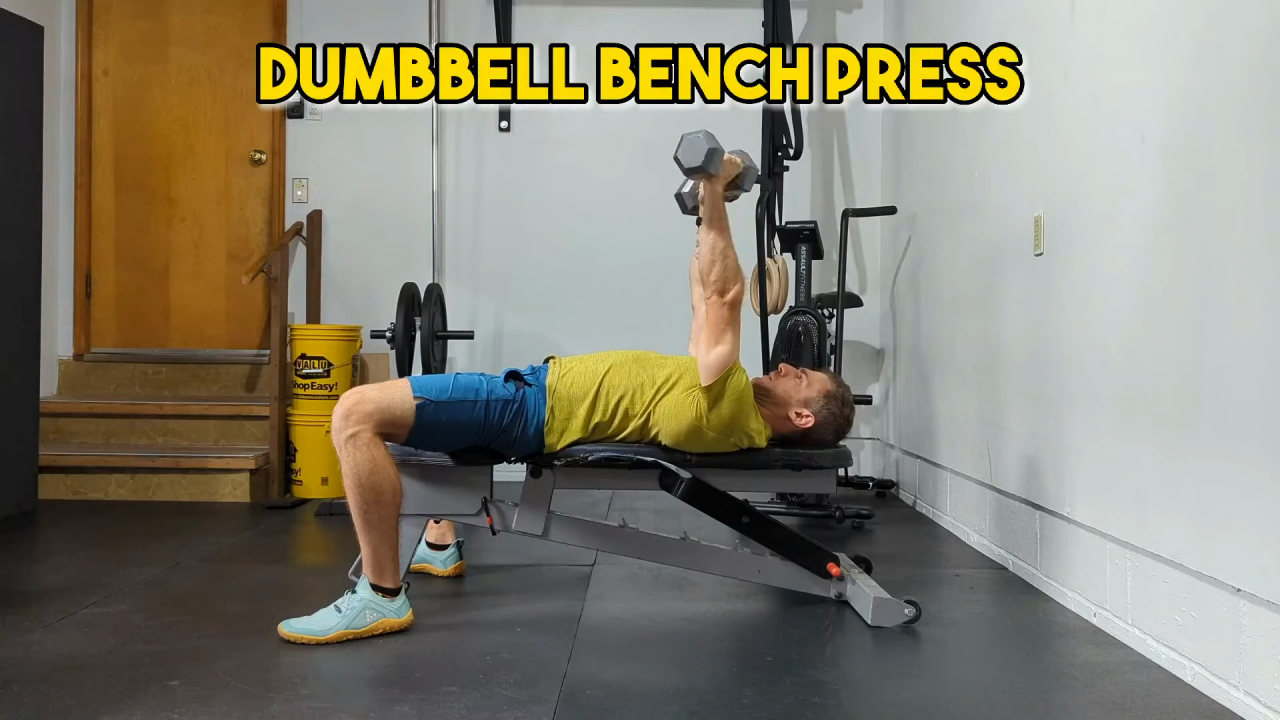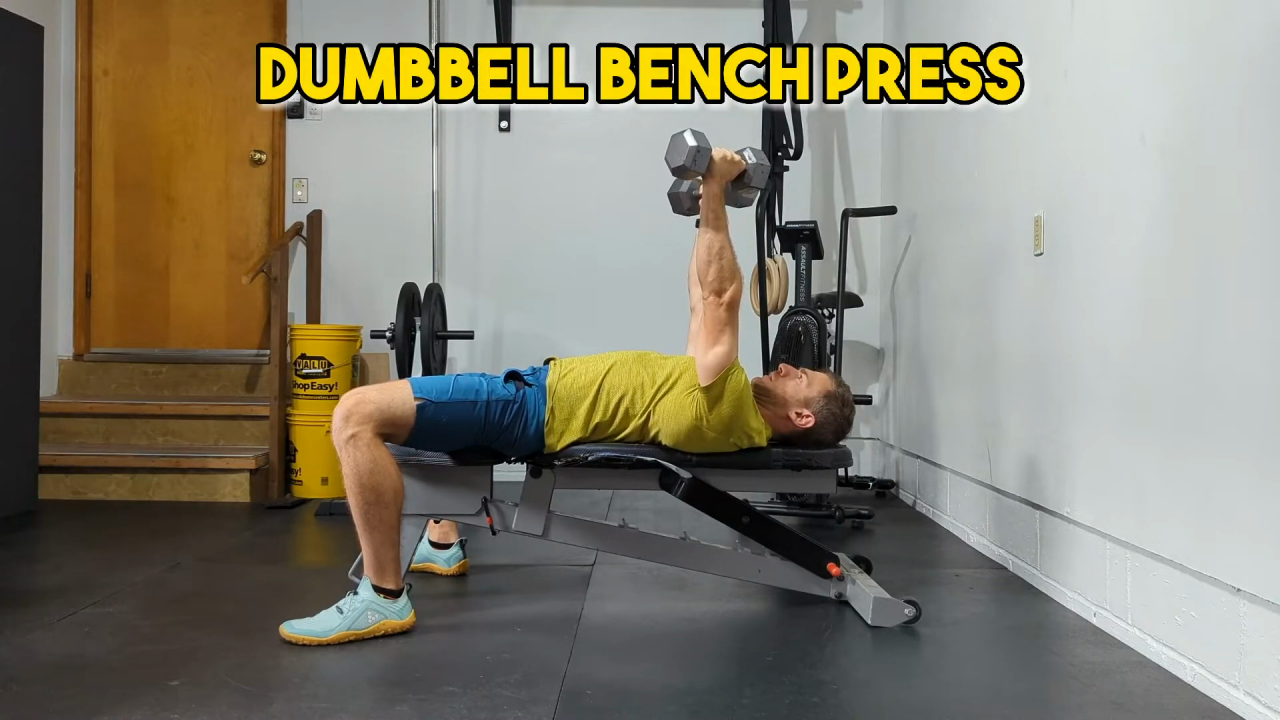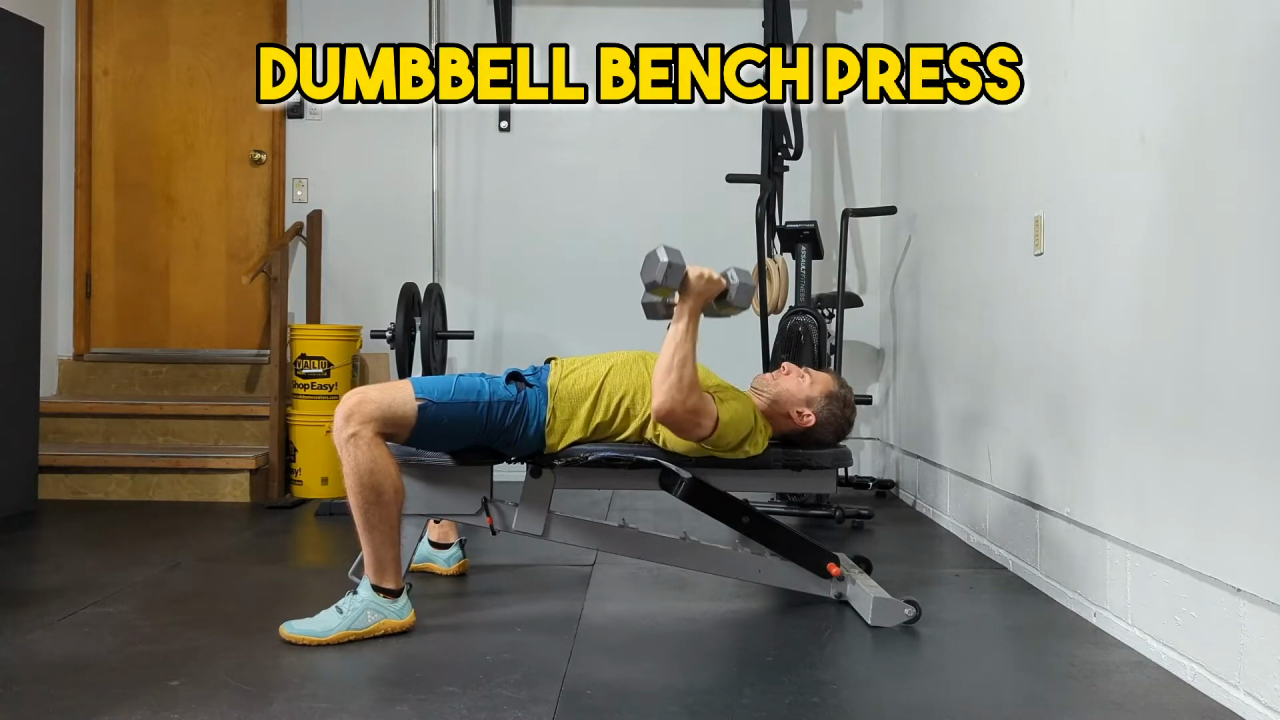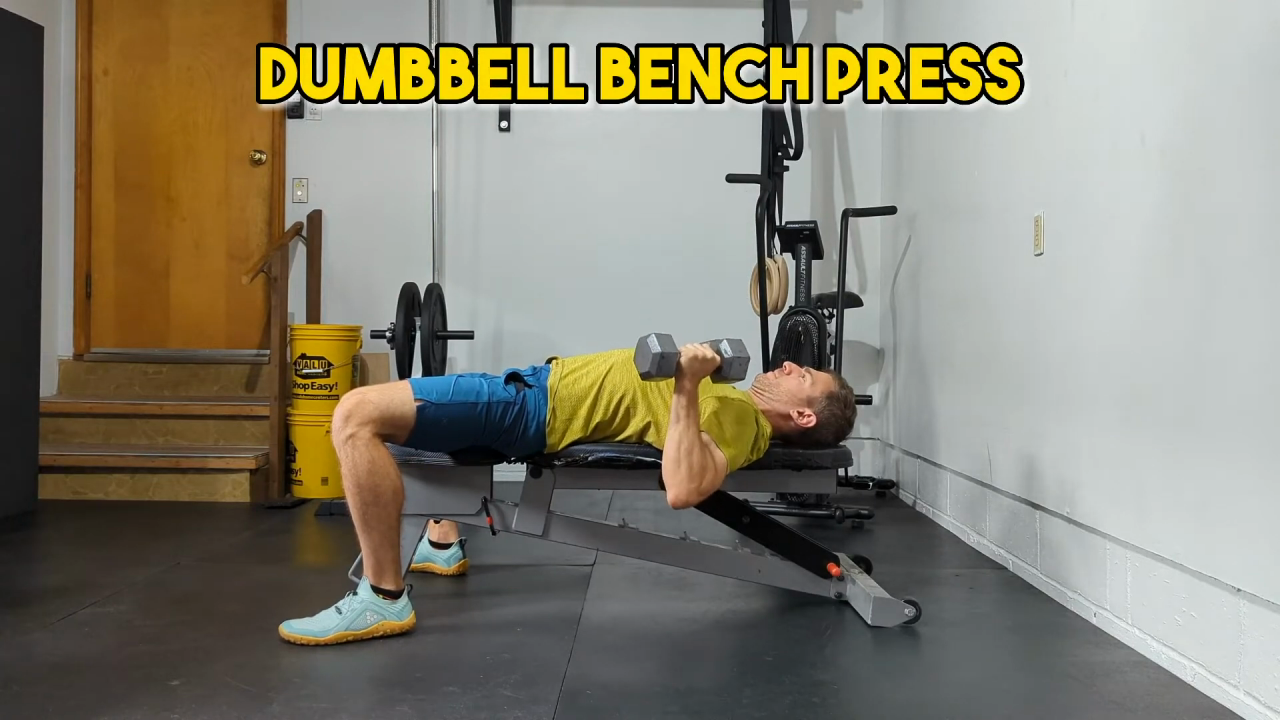
dt=1s
person 1, frame 1
left shoulder: (728, 415)
right shoulder: (735, 403)
left elbow: (723, 297)
right elbow: (707, 303)
left wrist: (714, 195)
right wrist: (708, 210)
left hip: (531, 408)
right hip: (542, 384)
left knee: (357, 413)
right knee: (408, 400)
left ankle: (381, 595)
right ankle: (439, 544)
person 1, frame 2
left shoulder: (730, 415)
right shoulder: (736, 408)
left elbow: (721, 297)
right elbow: (705, 303)
left wrist: (714, 194)
right wrist: (709, 207)
left hip: (531, 410)
left knee: (358, 414)
right knee: (414, 399)
left ankle: (383, 597)
right ankle: (442, 544)
person 1, frame 3
left shoulder: (740, 425)
right shoulder: (738, 409)
left elbow: (667, 404)
left wrist: (690, 307)
right wrist: (687, 307)
left hip: (536, 408)
left knee: (358, 414)
right knee: (419, 405)
left ankle: (384, 597)
right ankle: (441, 544)
person 1, frame 4
left shoulder: (738, 425)
right shoulder: (738, 407)
left elbow: (682, 490)
left wrist: (685, 389)
left hip: (536, 407)
left knee: (358, 414)
right knee: (419, 402)
left ankle: (384, 597)
right ankle: (441, 544)
